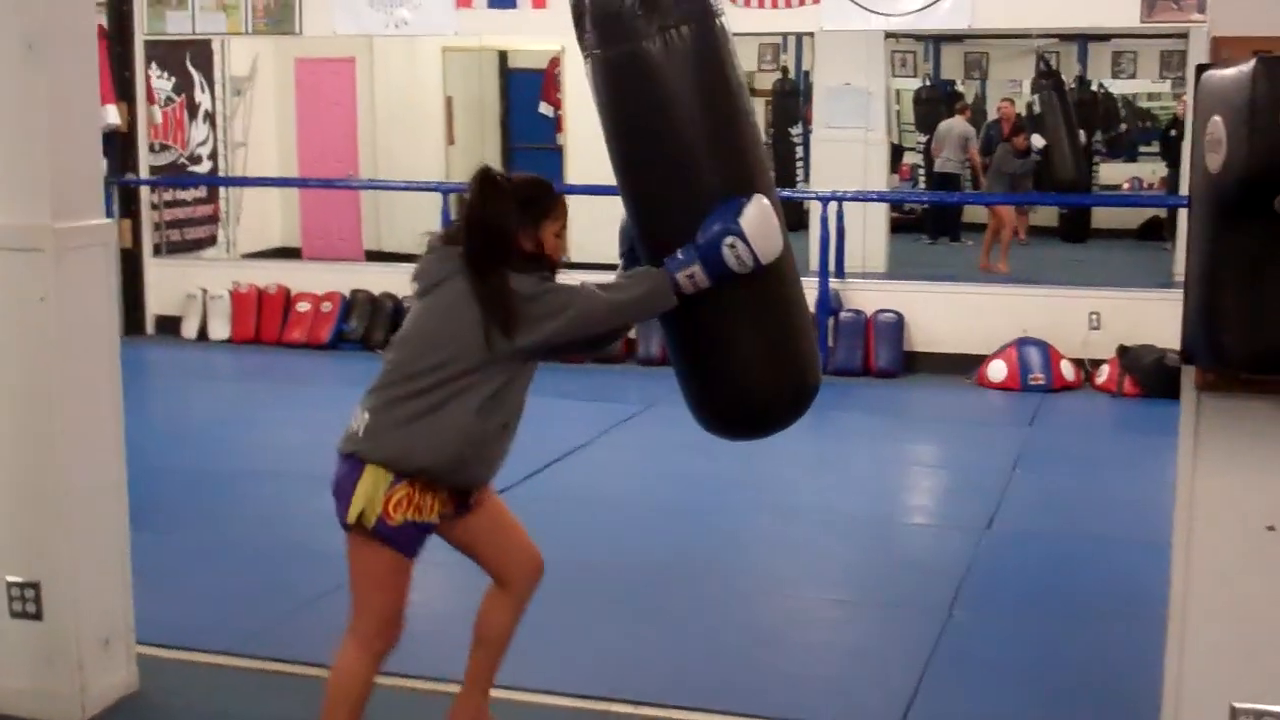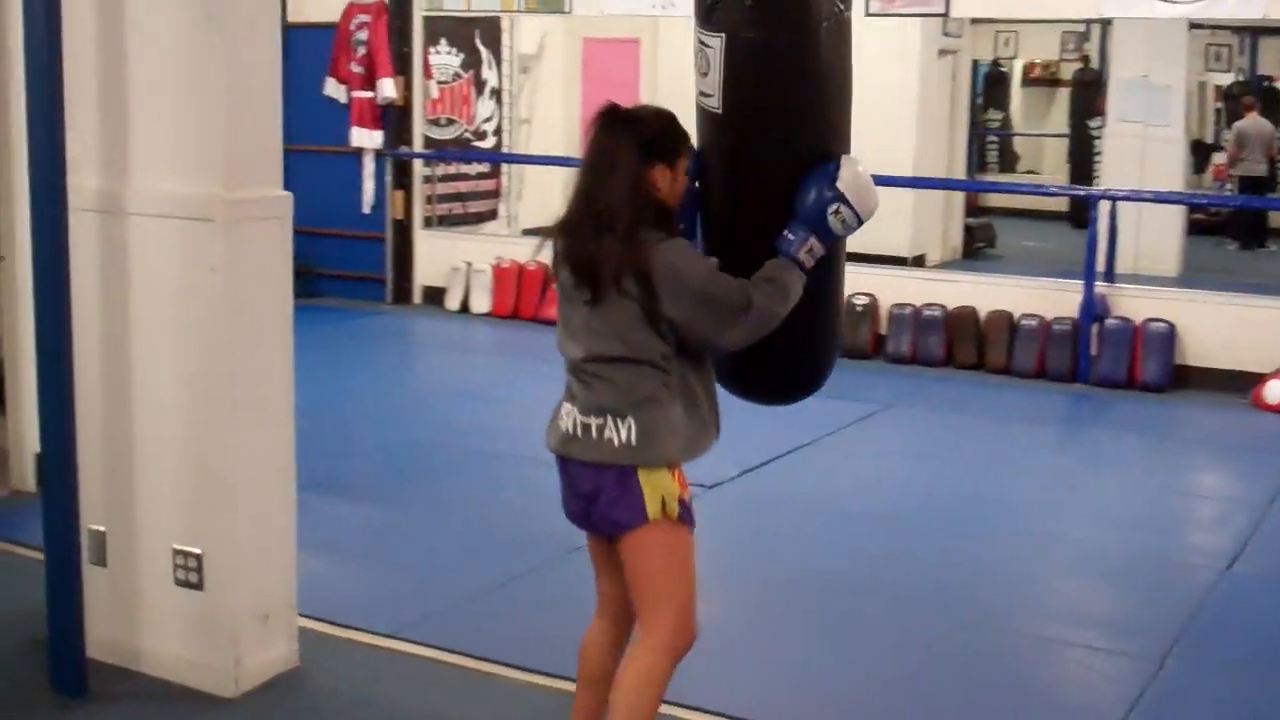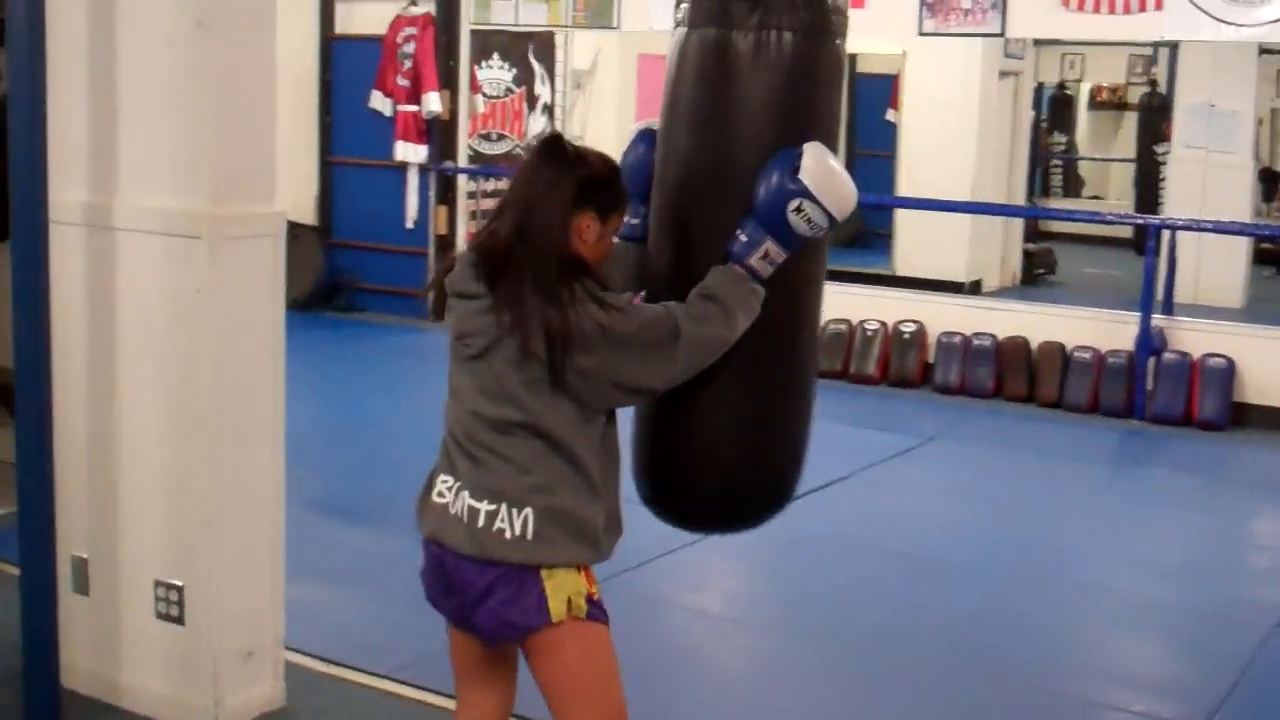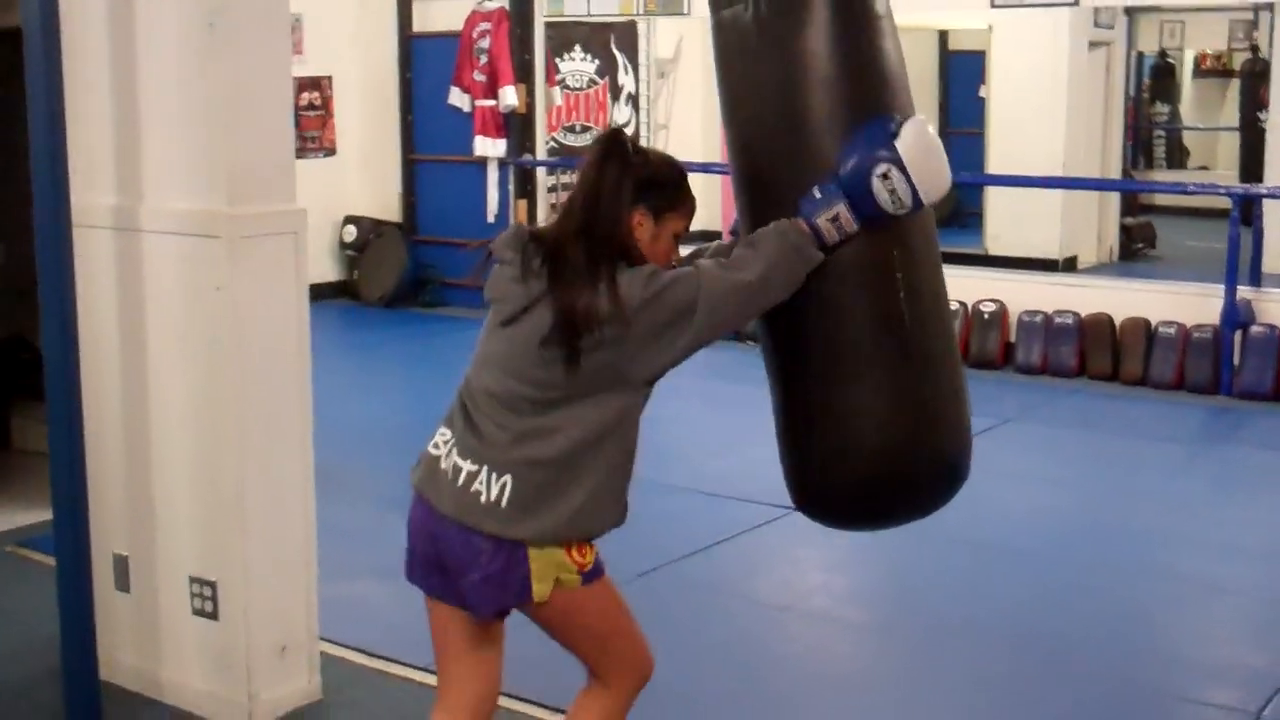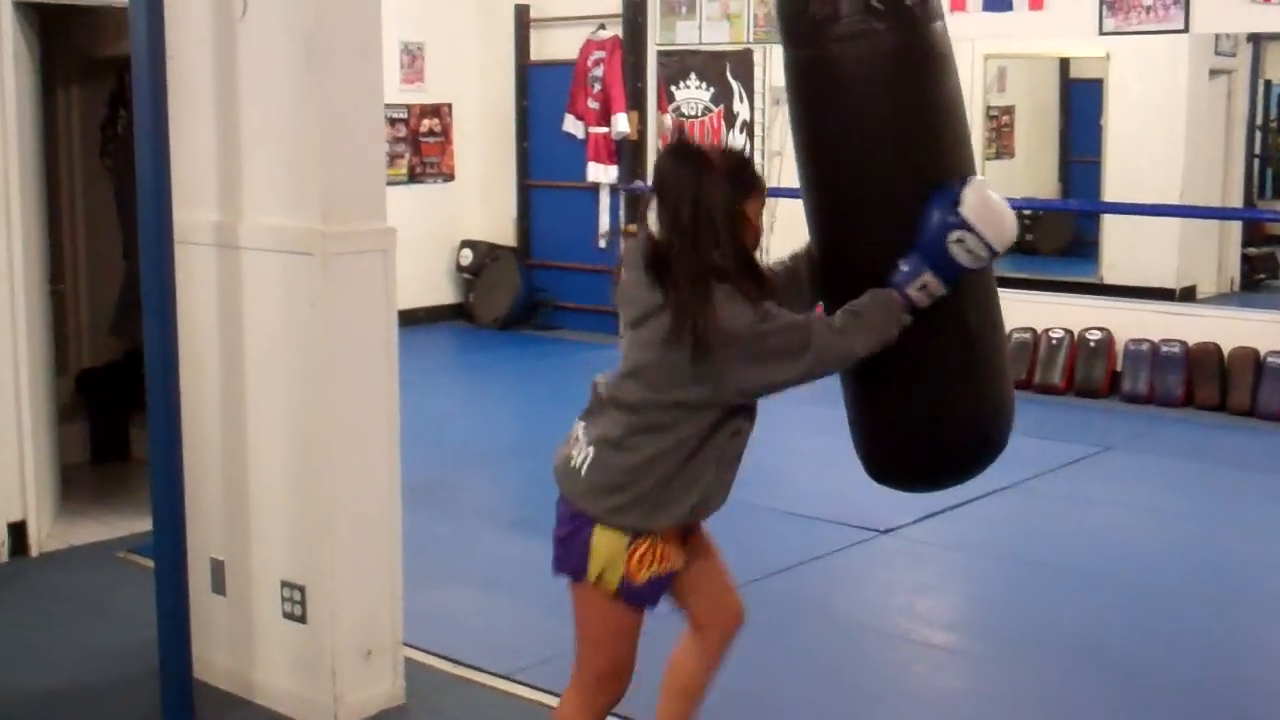
dt=0.7s
person 1, frame 1
left shoulder: (480, 281)
right shoulder: (511, 291)
left elbow: (579, 323)
right elbow: (595, 309)
left wrist: (639, 276)
right wrist: (691, 267)
left hip: (447, 472)
right hip: (392, 470)
left knee: (521, 568)
right knee: (375, 632)
person 1, frame 2
left shoulder: (577, 242)
right shoulder: (663, 258)
right elbow: (740, 317)
left wrist: (672, 212)
right wrist: (803, 243)
left hip: (582, 447)
right hip: (636, 455)
left knee: (616, 609)
right knee: (666, 634)
person 1, frame 3
left shoulder: (480, 284)
right shoulder: (578, 316)
right elbow: (687, 337)
left wrist: (640, 221)
right wrist: (763, 246)
left hip: (455, 534)
right hip: (529, 551)
person 1, frame 4
left shoulder: (534, 263)
right shoulder: (622, 299)
right elbow: (733, 285)
left wrist: (750, 235)
right wrist: (834, 213)
left hip: (445, 500)
right hip: (522, 530)
right knee: (627, 670)
person 1, frame 5
left shoulder: (680, 278)
right shoulder: (723, 317)
left elbow: (776, 292)
right elbow: (825, 342)
right wrist: (914, 284)
left hip: (652, 497)
right hip: (615, 503)
left knee: (720, 621)
